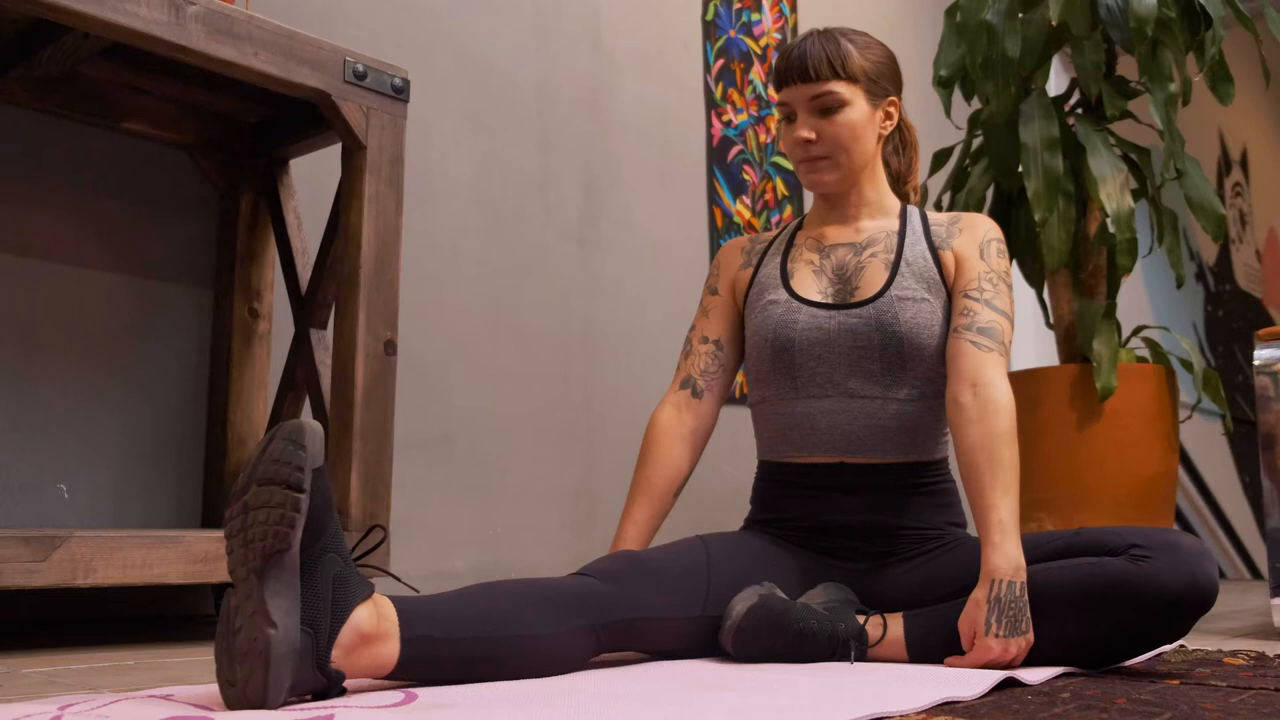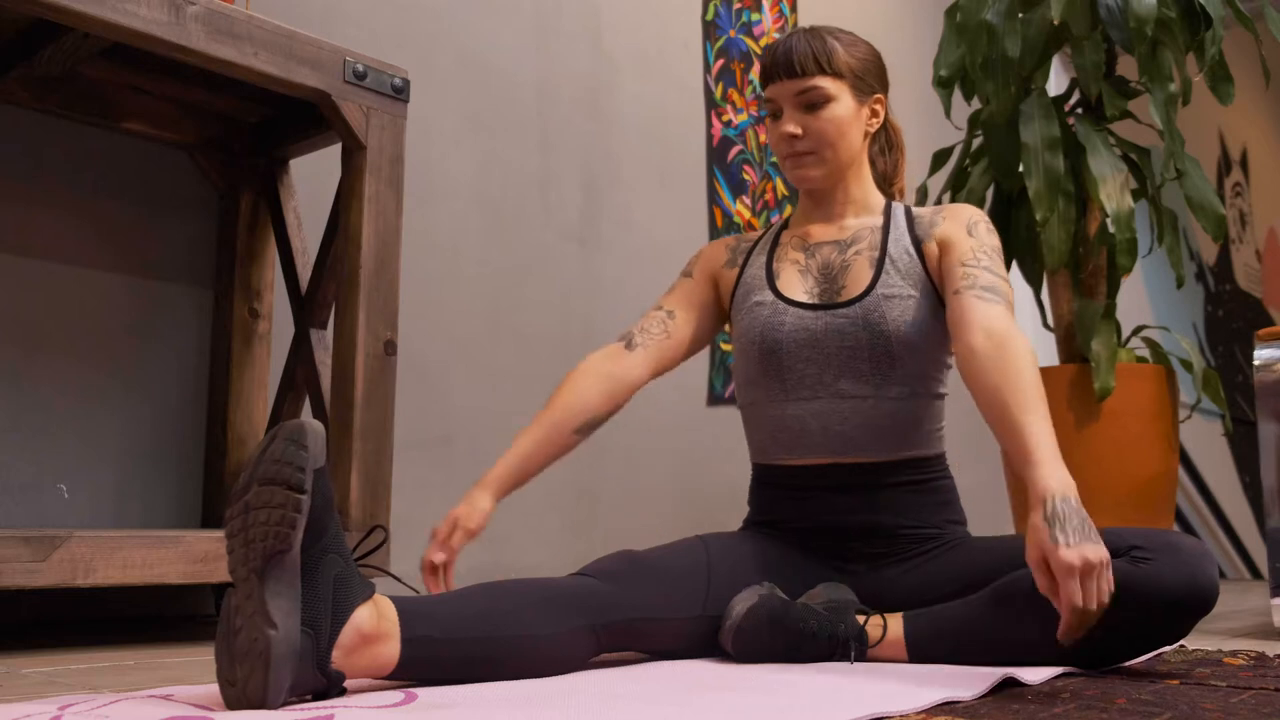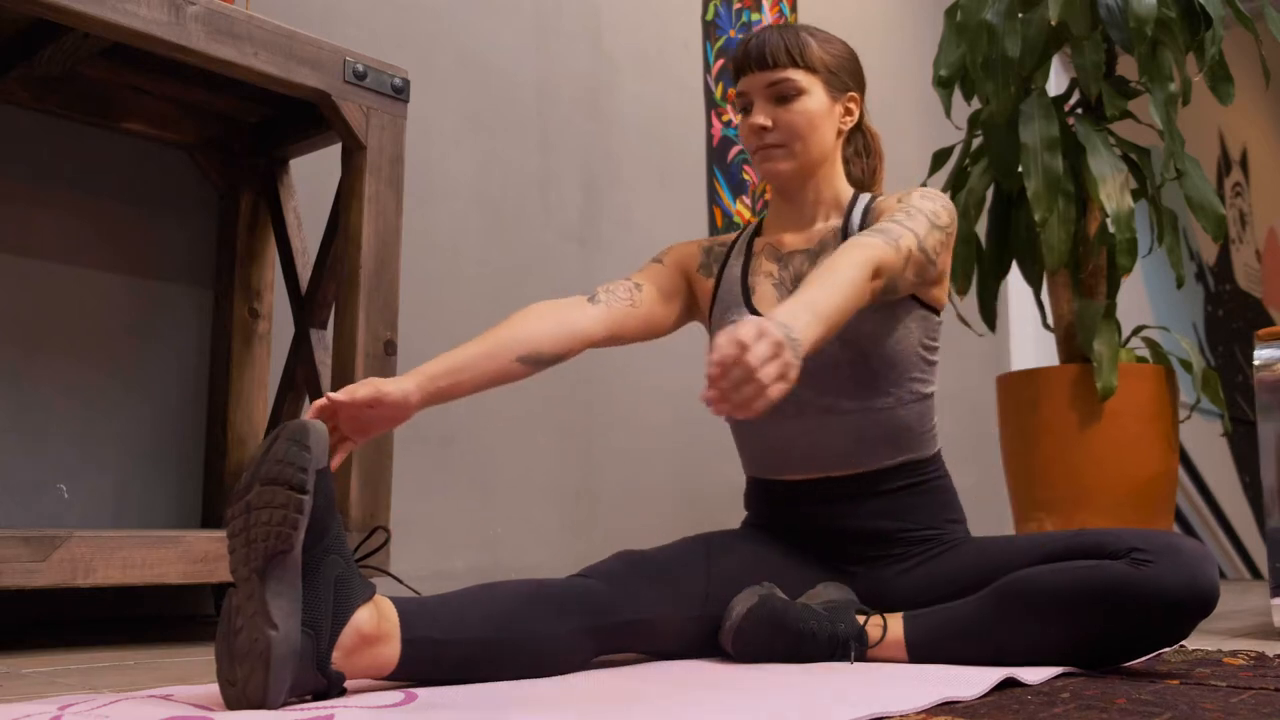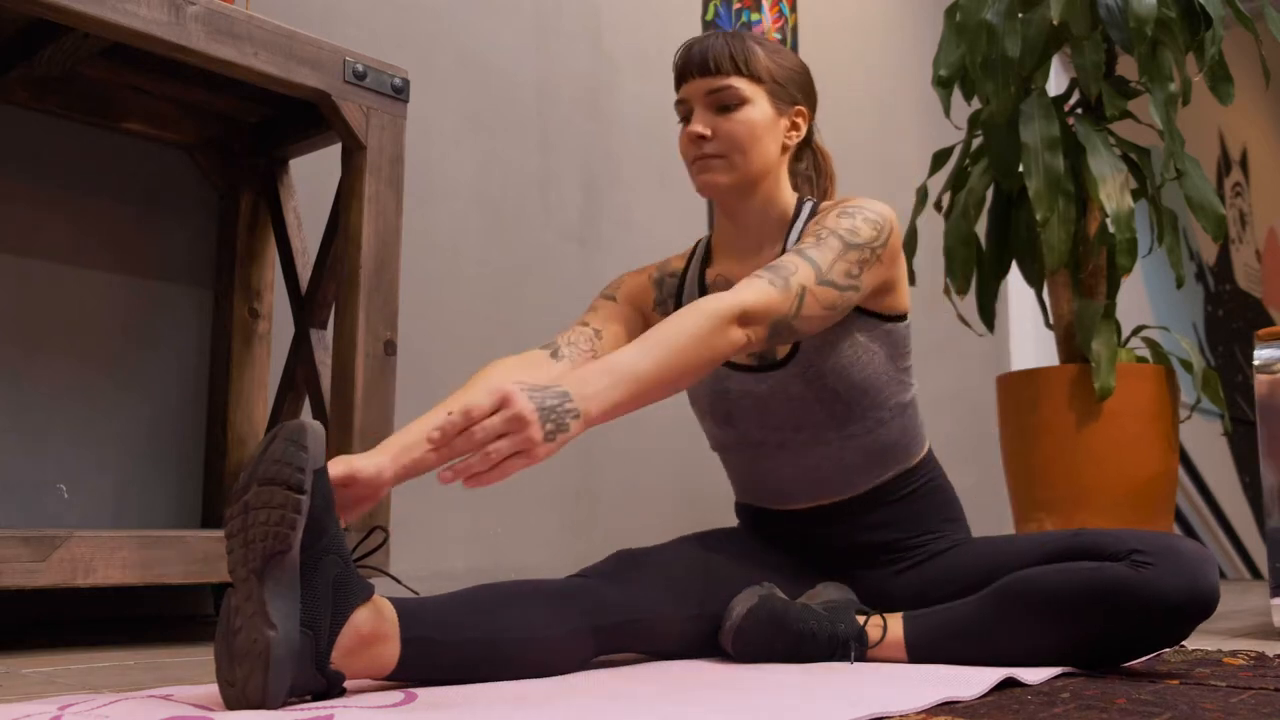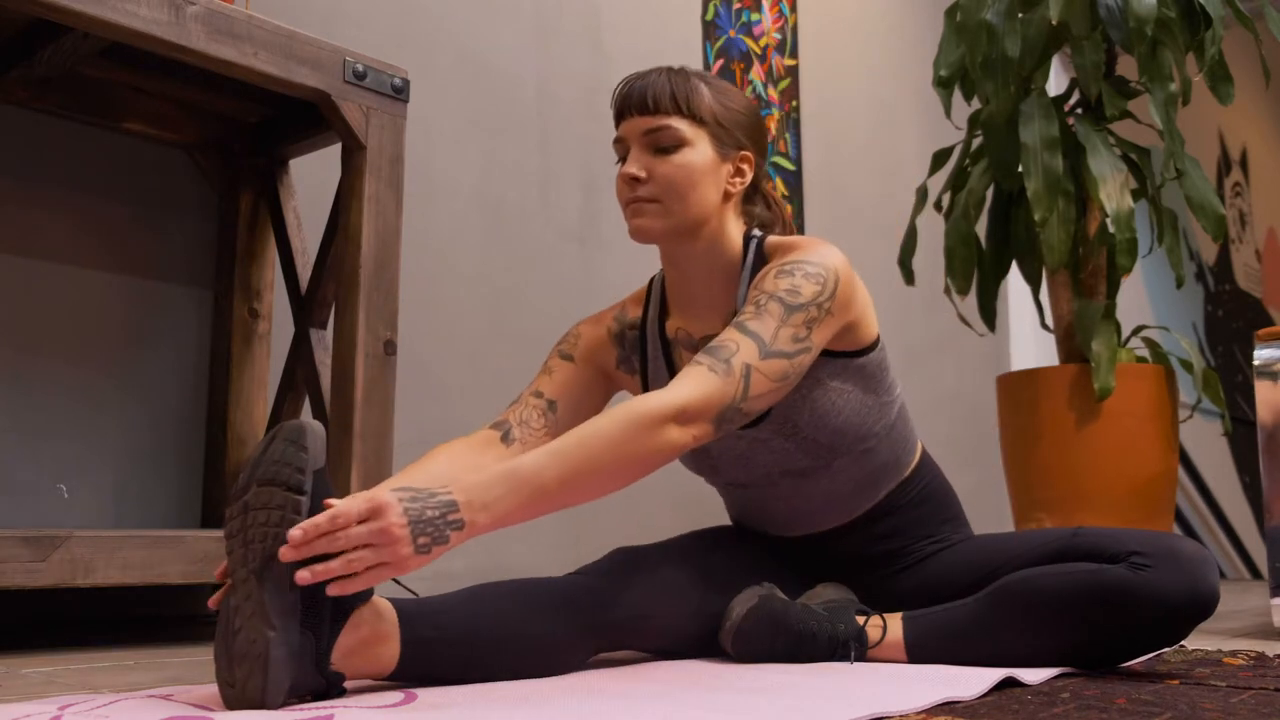
dt=0.5s
person 1, frame 1
left shoulder: (962, 241)
right shoulder: (745, 262)
left elbow: (980, 388)
right elbow: (686, 406)
left wrist: (1003, 568)
right wrist: (619, 555)
left hip: (920, 545)
right hip: (783, 543)
left knee: (1182, 571)
right knee: (614, 597)
left ankle: (858, 637)
right ankle: (350, 627)
person 1, frame 2
left shoulder: (949, 232)
right shoulder: (729, 264)
left elbow: (992, 337)
right elbow: (621, 363)
left wrist: (1051, 485)
right wrist: (487, 490)
left hip: (919, 544)
right hip: (779, 545)
left knee: (1183, 573)
right knee: (612, 590)
right ankle: (349, 628)
person 1, frame 3
left shoulder: (920, 218)
right shoulder: (703, 264)
left elbow: (851, 271)
right elbow: (570, 319)
left wrist: (789, 328)
right wrist: (410, 388)
left hip: (916, 546)
right hip: (779, 548)
left knee: (1183, 575)
right knee: (612, 593)
right ankle: (348, 628)
person 1, frame 4
left shoulder: (863, 230)
right shoulder: (655, 288)
left elbow: (743, 315)
right elbow: (535, 365)
left wrist: (573, 403)
right wrist: (387, 461)
left hip: (914, 552)
right hip: (775, 559)
left knee: (1180, 576)
right knee: (613, 593)
person 1, frame 5
left shoulder: (812, 274)
right shoulder: (613, 337)
left elbow: (680, 418)
right elbow: (497, 444)
left wrist: (451, 514)
right wrist: (367, 511)
left hip: (915, 560)
right hip: (776, 567)
left knee: (1179, 577)
right knee: (618, 590)
left ankle: (856, 638)
